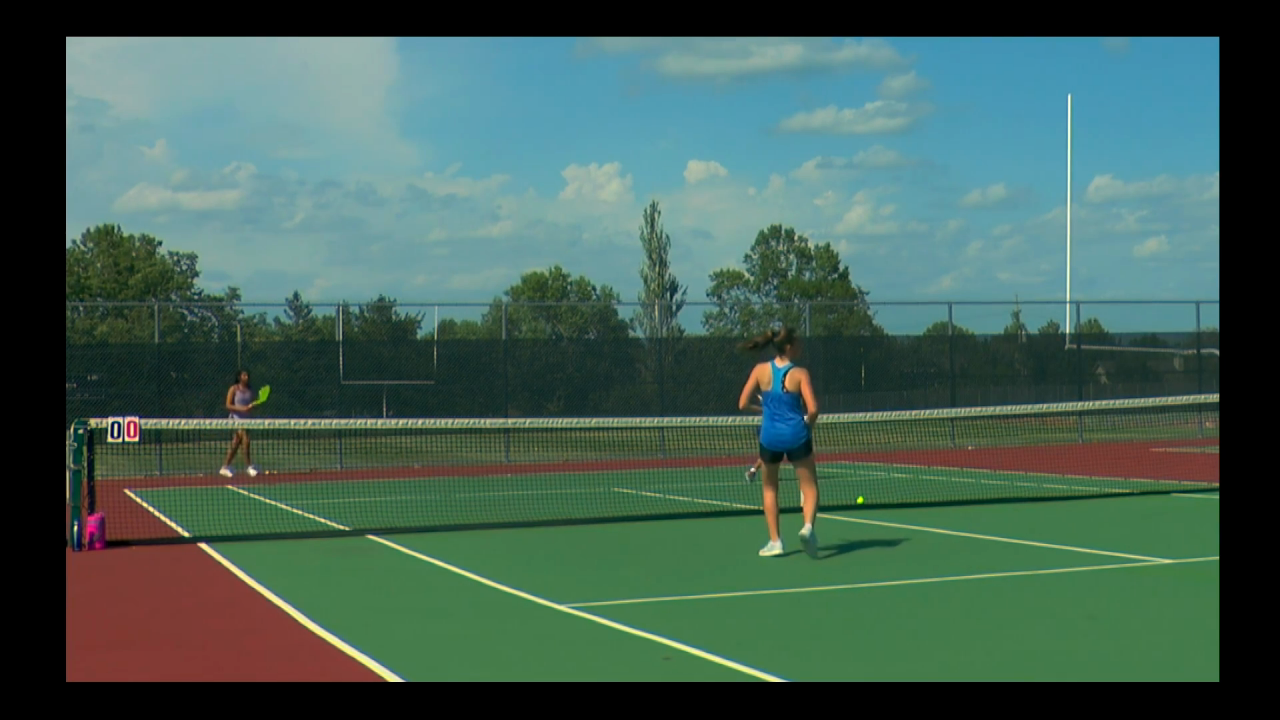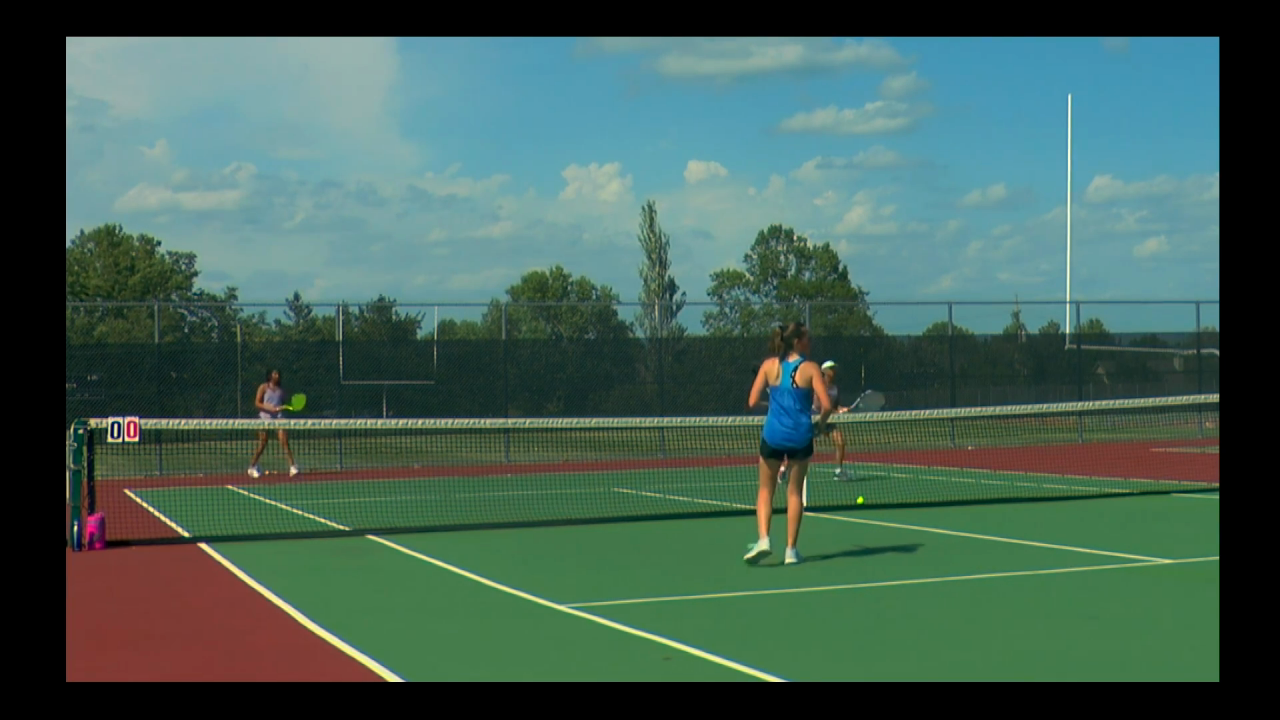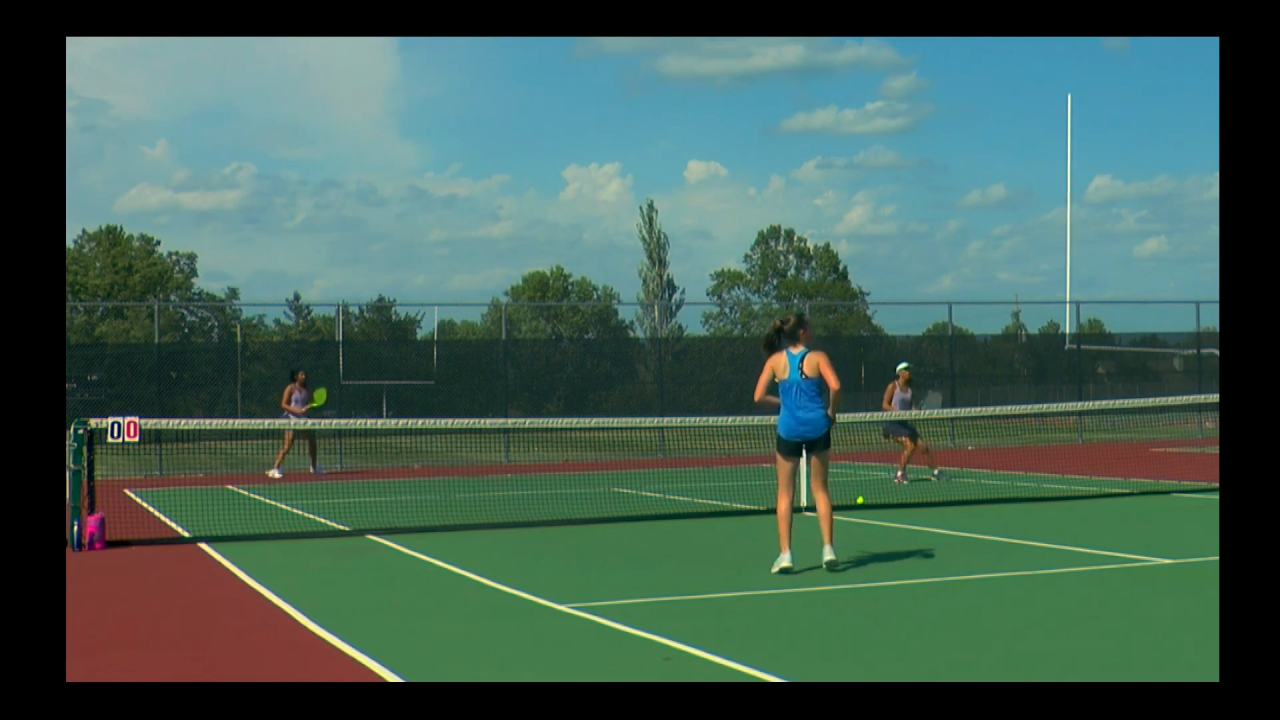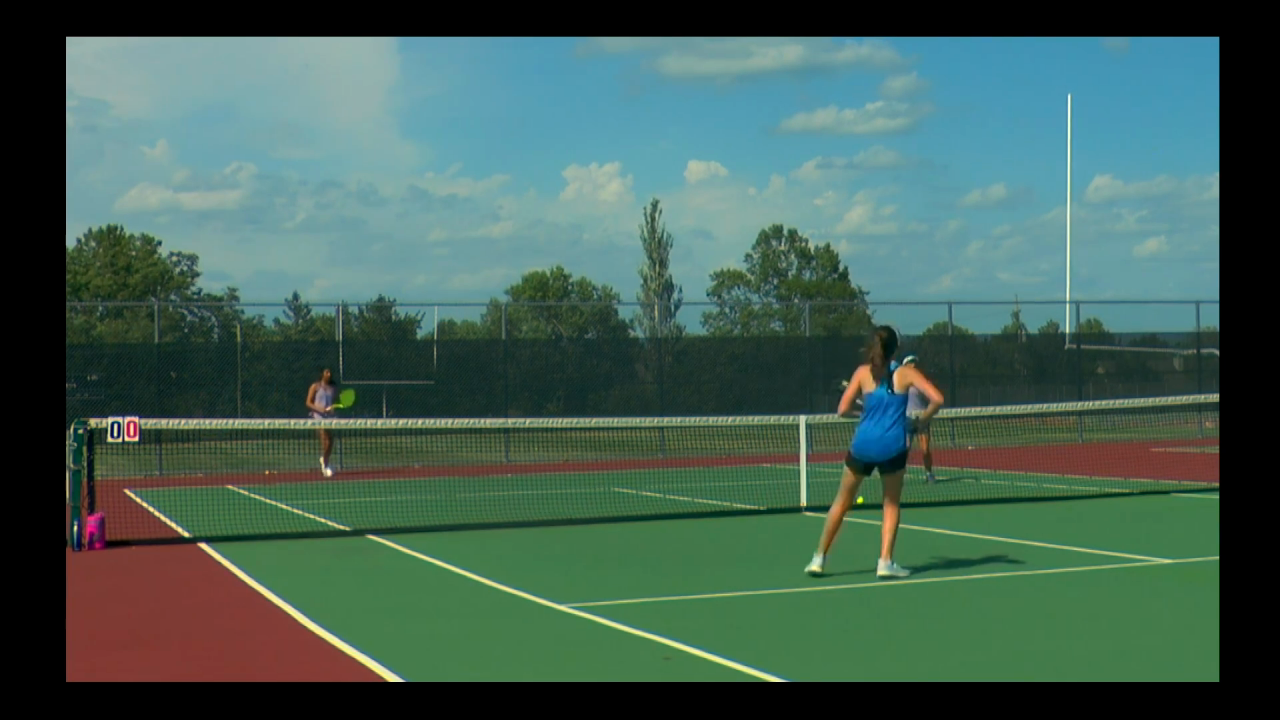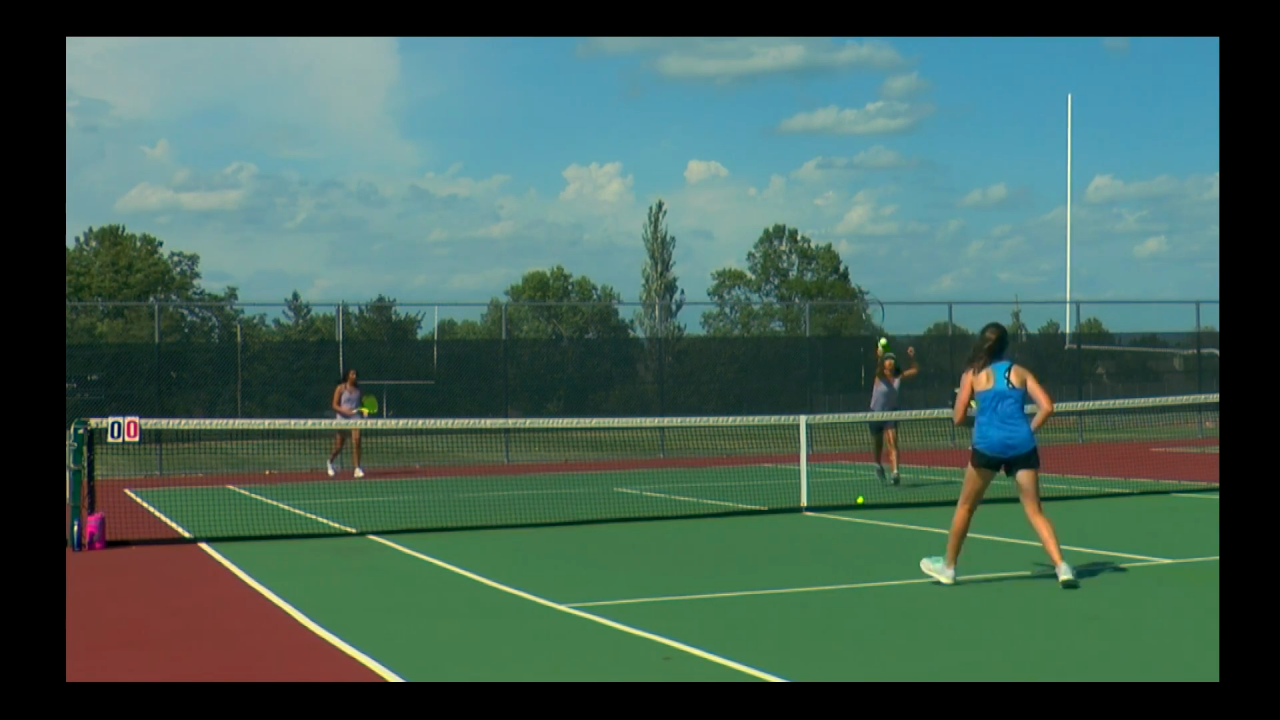
dt=0.5s
person 1, frame 1
left shoulder: (760, 370)
right shoulder: (800, 373)
left elbow: (743, 404)
right elbow: (813, 409)
right wrist: (808, 424)
left hip: (770, 436)
right hip: (797, 436)
left knee: (769, 488)
right knee: (810, 487)
left ankle: (775, 542)
right ankle: (808, 527)
person 1, frame 2
left shoulder: (769, 365)
right shoulder: (811, 368)
left elbow: (753, 402)
right elbow: (826, 405)
right wrist: (821, 424)
left hip: (773, 435)
right hip: (800, 435)
left knee: (765, 490)
right knee: (794, 493)
left ankle: (763, 539)
right ankle: (791, 550)
person 1, frame 3
left shoulder: (775, 359)
right shoulder: (818, 357)
left elbow: (759, 397)
right elbow: (835, 387)
right wrist: (831, 412)
left hip: (789, 429)
right hip: (817, 427)
left knee: (785, 494)
right knee: (821, 491)
left ankle: (785, 554)
right ankle: (828, 548)
person 1, frame 4
left shoulder: (863, 372)
right shoulder: (907, 373)
left elbow: (842, 410)
right elbow: (938, 399)
right wrist: (921, 420)
left hip: (863, 446)
right hip: (893, 447)
left knee: (842, 501)
right knee: (891, 503)
left ankle: (819, 558)
right ankle: (886, 562)
person 1, frame 5
left shoulder: (972, 374)
right shoulder: (1021, 372)
left elbow: (958, 419)
right elbow: (1047, 406)
right wrist: (1028, 431)
left hip: (988, 444)
right hip: (1022, 444)
left knee: (966, 505)
right knee: (1035, 512)
left ankle: (947, 566)
right ankle: (1062, 567)
